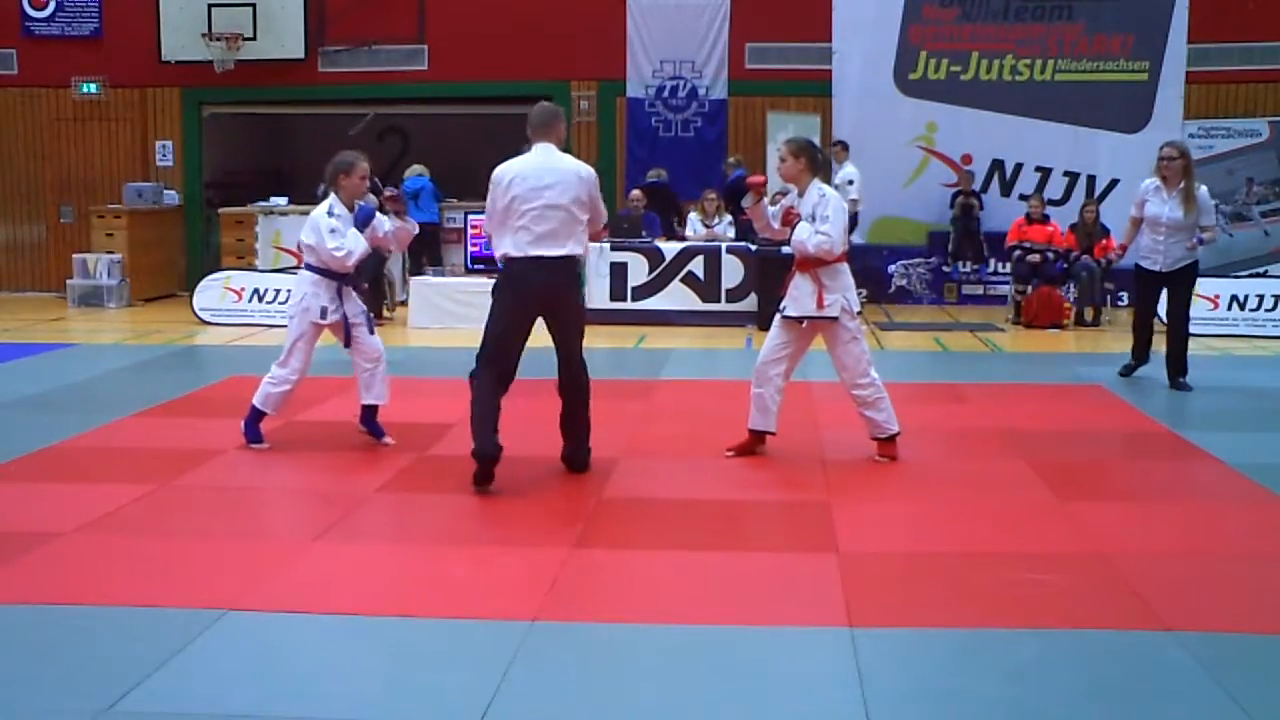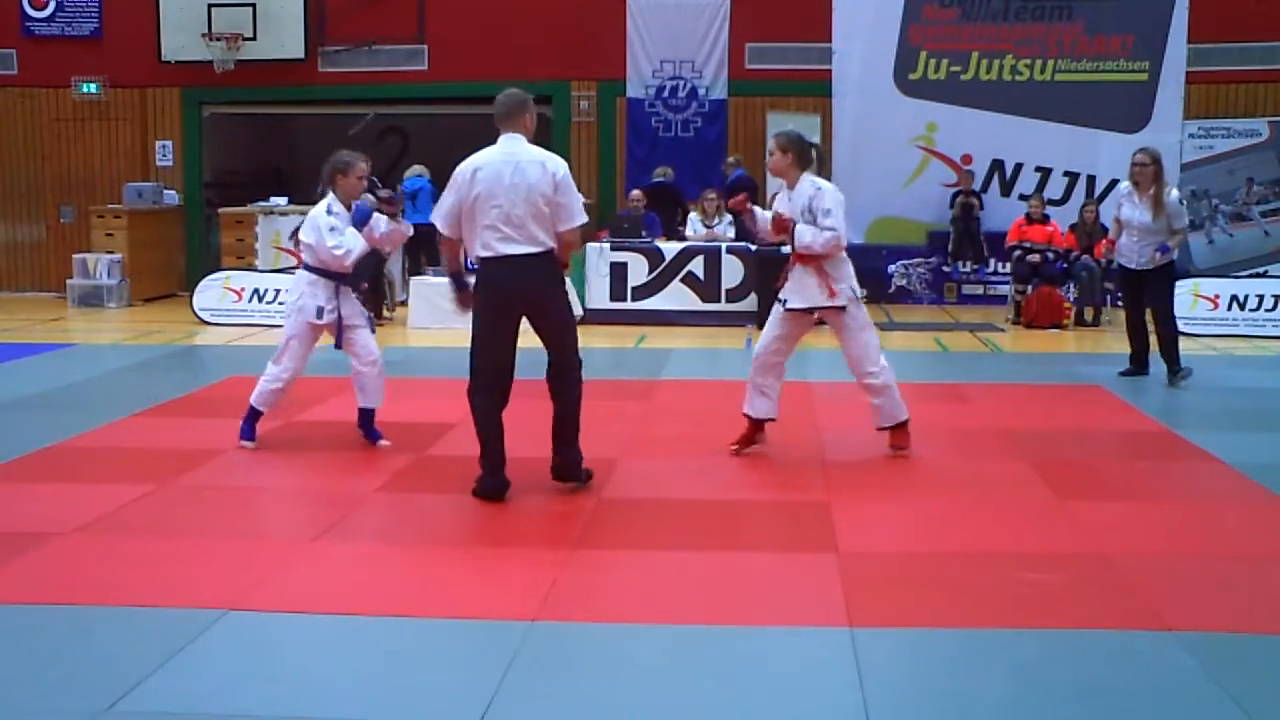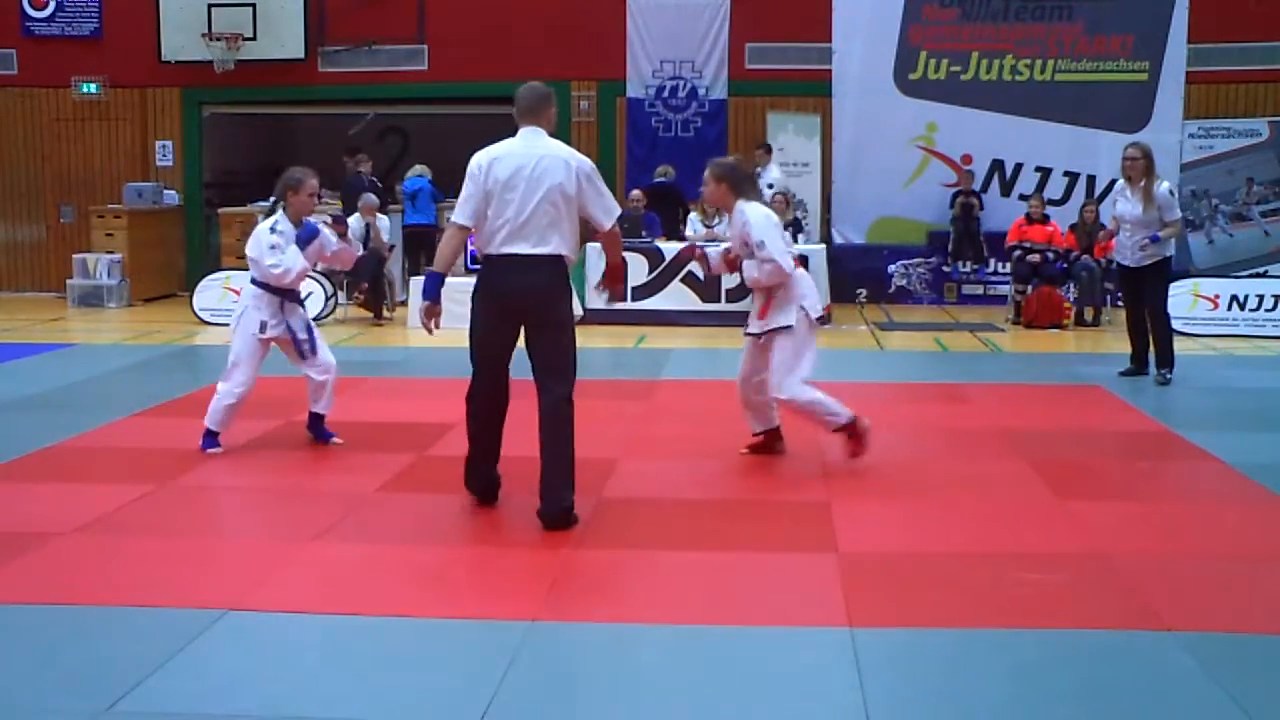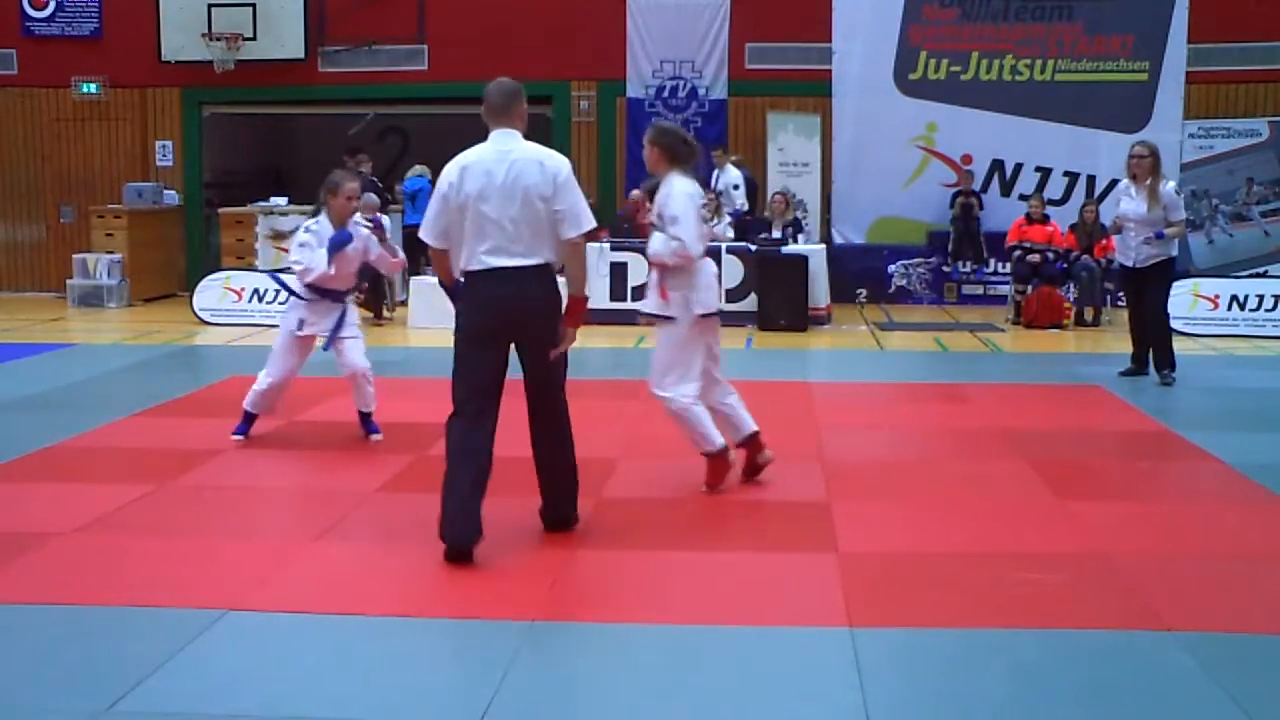
dt=0.4s
person 1, frame 1
left shoulder: (504, 173)
right shoulder: (583, 173)
left elbow: (494, 228)
right elbow: (596, 229)
left hip: (518, 276)
right hip: (563, 276)
left knee: (491, 367)
right knee: (572, 367)
left ankle: (486, 447)
right ankle: (577, 452)
person 1, frame 2
left shoulder: (471, 168)
right shoulder: (552, 165)
left elbow: (449, 235)
right elbow: (571, 235)
left wrist: (460, 282)
left hip: (494, 279)
right hip: (541, 275)
left knee: (489, 381)
right knee: (565, 366)
left ankle: (494, 475)
right ankle: (567, 459)
person 1, frame 3
left shoulder: (486, 159)
right shoulder: (574, 162)
left elbow: (459, 228)
right elbow: (610, 230)
left wrist: (433, 287)
right wrist: (614, 271)
left hip: (497, 279)
right hip: (548, 280)
left knee: (488, 381)
right knee: (554, 390)
left ankle: (483, 480)
right ankle: (556, 502)
person 1, frame 4
left shoulder: (458, 168)
right shoulder: (551, 164)
left elbow: (437, 249)
right elbow: (574, 244)
left wrist: (458, 290)
right wrist: (574, 310)
left hip: (481, 296)
right hip: (535, 292)
left knee: (471, 414)
right knee: (548, 403)
left ankle: (460, 529)
right ankle: (559, 509)
person 2, frame 1
left shoulder: (828, 198)
right shoulder: (795, 199)
left elbow: (829, 246)
right elbow: (767, 227)
left wrist: (796, 227)
right wrist: (756, 198)
left hip: (832, 292)
right hip: (801, 290)
left knee: (857, 372)
right knee: (769, 365)
left ankle: (886, 436)
right ankle: (757, 436)
person 2, frame 2
left shoulder: (822, 191)
right shoulder: (786, 195)
left elbow: (835, 239)
right elbow: (772, 231)
left wrist: (792, 231)
right wrist: (750, 213)
left hip: (833, 283)
right hip: (799, 281)
left knee: (865, 361)
right knee: (767, 354)
left ankle: (897, 426)
right ankle: (756, 427)
person 2, frame 3
left shoulder: (755, 218)
right shoulder: (736, 219)
left elbow: (773, 272)
right elbow: (732, 258)
left wrist: (741, 267)
right wrist: (704, 256)
left hip: (791, 305)
right hip: (768, 306)
left knee: (786, 390)
right knee: (750, 379)
left ankle: (850, 425)
right ankle: (770, 435)
person 2, frame 4
left shoulder: (676, 192)
right shoulder: (682, 186)
left elbow: (682, 250)
left wrist: (650, 239)
right wrist: (654, 225)
left hip: (683, 294)
right hip: (697, 290)
left knee: (669, 387)
right knee: (708, 379)
left ankle: (717, 453)
right ankle: (752, 445)
person 3, frame 1
left shoulder: (361, 211)
right shoulder: (323, 216)
left elbow: (396, 241)
right elbow: (340, 258)
left wrist: (399, 215)
right wrist: (359, 229)
left hip: (342, 294)
right hip: (314, 293)
left knee: (372, 354)
right knee: (291, 365)
left ankle: (369, 421)
right ankle: (252, 423)
person 3, frame 2
left shoulder: (358, 212)
right shoulder: (322, 215)
left elbow: (390, 242)
right elbow: (340, 257)
left wrist: (393, 217)
right wrist: (358, 228)
left hip: (342, 294)
right hip: (312, 293)
left knee: (368, 357)
right knee: (287, 364)
left ankle: (367, 424)
right ankle: (249, 422)
person 3, frame 3
left shoulder: (312, 230)
right shoulder: (268, 232)
left elbow: (343, 262)
right elbow: (280, 274)
left wrist: (343, 236)
right wrist: (301, 246)
left hip: (291, 308)
right hip: (259, 308)
left knee: (324, 366)
right knee: (240, 379)
left ankle: (317, 425)
right ankle: (211, 433)
person 3, frame 4
left shoulder: (362, 234)
right shoulder: (309, 232)
left elbow: (393, 267)
right elbow: (304, 273)
left wrist: (384, 242)
right wrist: (332, 251)
left hip: (341, 309)
right hip: (308, 307)
left knee: (359, 367)
right knee: (278, 371)
left ankle: (365, 418)
right ankle: (248, 420)
person 4, frame 1
left shoulder: (1199, 194)
right shoulder: (1147, 188)
left elbow: (1210, 231)
right elbow: (1134, 223)
left wrist: (1200, 240)
right wrist: (1123, 246)
left hip: (1183, 266)
right hip: (1146, 263)
left knee: (1178, 319)
right knee: (1142, 314)
left ankle: (1177, 374)
right ankle: (1138, 358)
person 4, frame 2
left shoulder: (1170, 197)
right shoulder: (1124, 190)
left elbow: (1180, 234)
left wrist: (1164, 248)
right wrist: (1112, 240)
left hip: (1160, 266)
right hip: (1127, 263)
left knee: (1162, 313)
right knee: (1133, 314)
left ankle: (1174, 367)
right ankle: (1139, 363)
person 4, frame 3
left shoulder: (1162, 190)
right shoulder: (1120, 188)
left elbow: (1176, 227)
left wrist: (1155, 238)
right wrist: (1111, 231)
left hip: (1155, 261)
right hip: (1125, 261)
left knee: (1157, 311)
right knee: (1133, 312)
left ankle: (1165, 367)
right ankle: (1139, 362)
person 4, frame 4
left shoulder: (1167, 189)
right shoulder: (1123, 187)
left elbow: (1179, 227)
left wrist: (1160, 235)
right wrist: (1115, 227)
left hip: (1159, 261)
right hip: (1128, 261)
left knee: (1156, 312)
right knee: (1136, 312)
left ankle: (1165, 368)
right ankle: (1139, 362)
